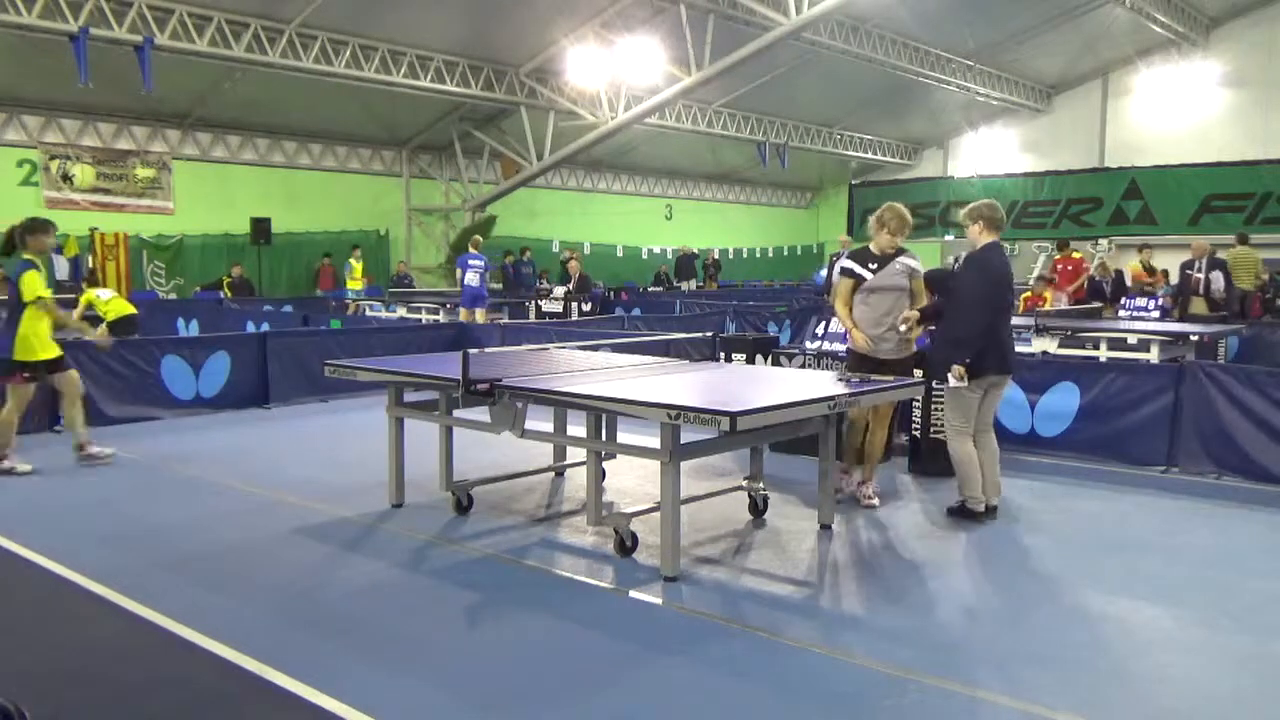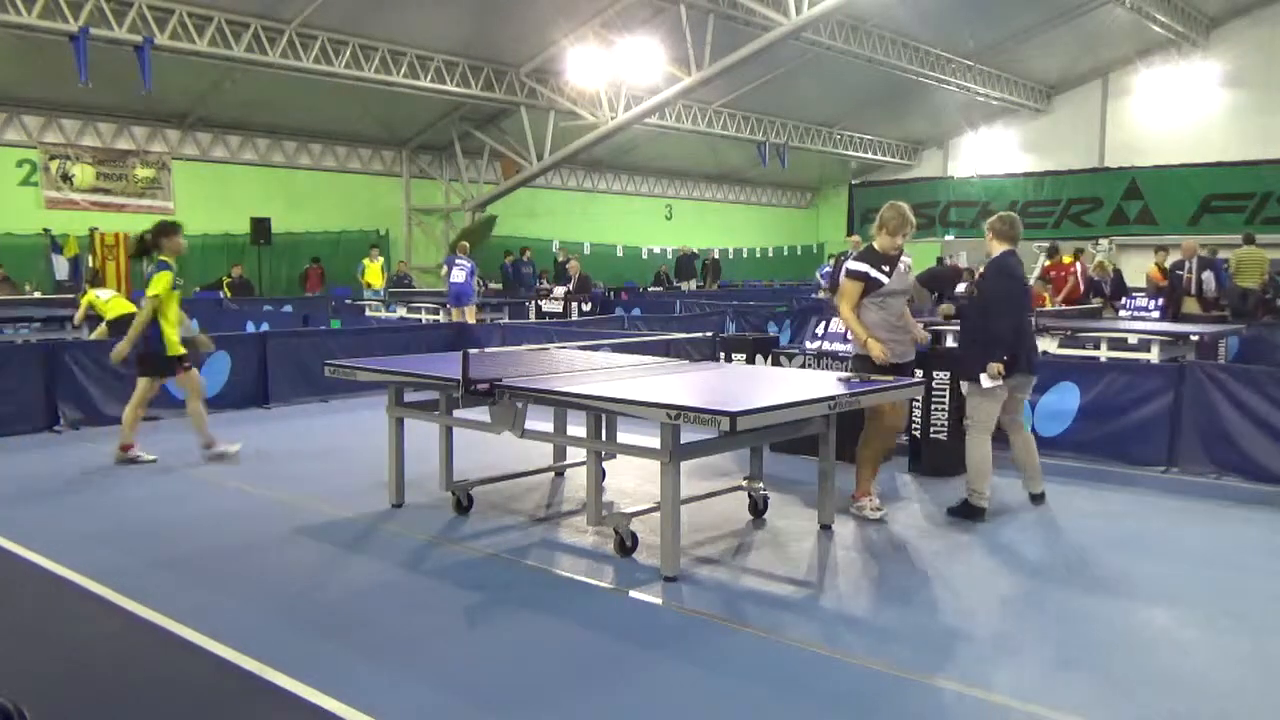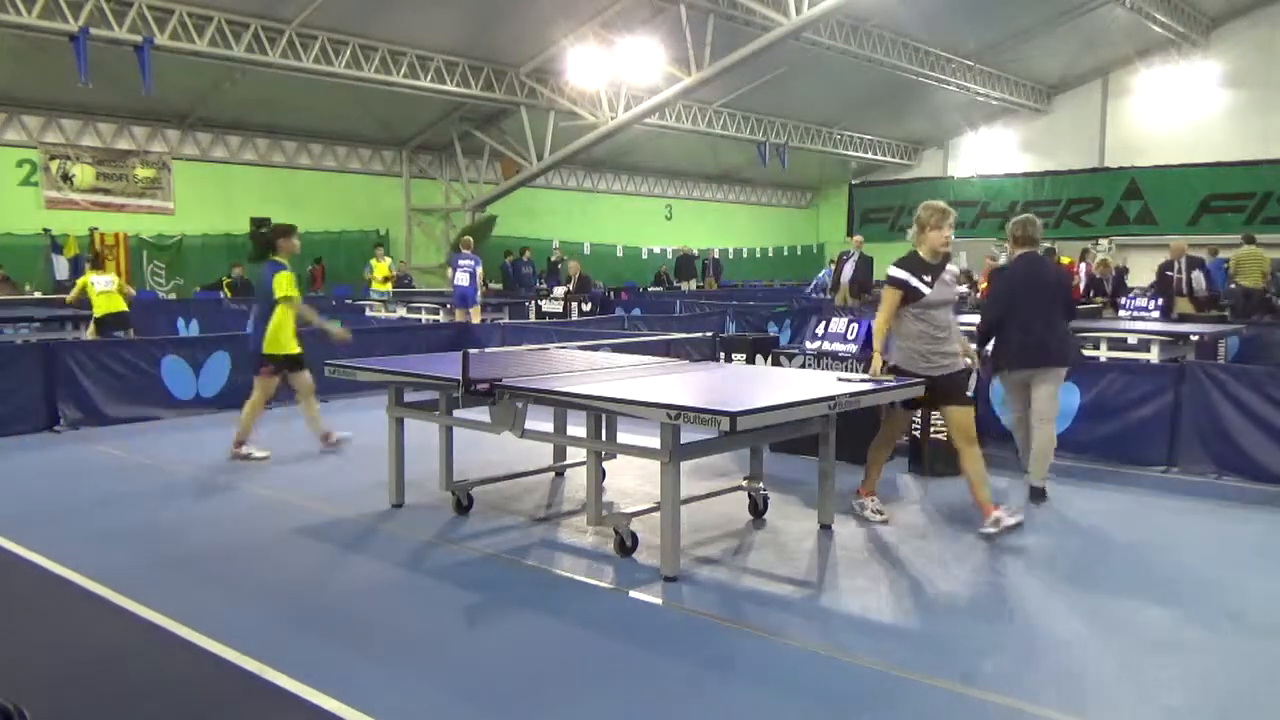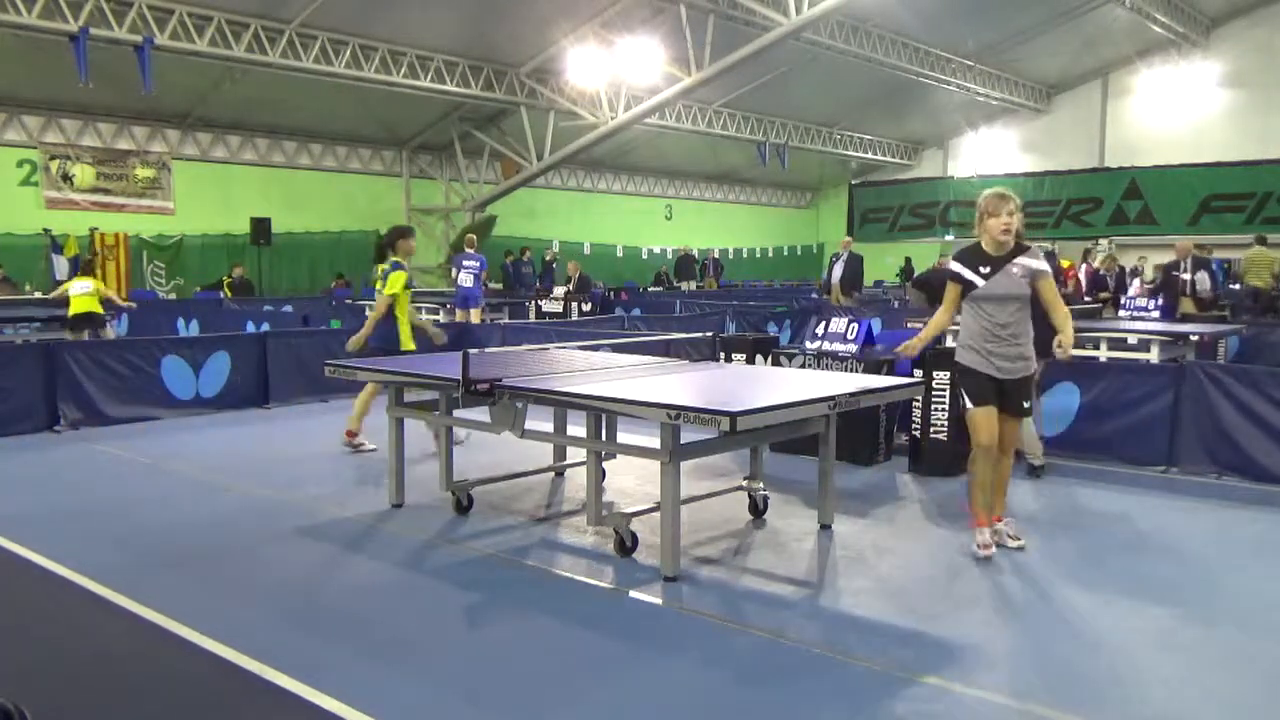
dt=0.5s
person 1, frame 1
left shoulder: (908, 261)
right shoulder: (854, 260)
left elbow: (920, 302)
right elbow: (840, 303)
right wrist: (853, 330)
left hip: (897, 352)
right hip: (863, 351)
left knee: (882, 418)
right knee: (856, 415)
left ankle: (867, 481)
right ankle: (846, 472)
person 1, frame 2
left shoulder: (903, 261)
right shoulder: (861, 262)
right elbow: (845, 309)
left wrist: (914, 328)
right wrist: (868, 341)
left hip: (904, 355)
right hip: (873, 356)
left knee: (897, 425)
right knee: (878, 423)
left ankle: (866, 476)
right ankle: (861, 495)
person 1, frame 3
left shoulder: (950, 267)
right shoulder: (903, 268)
right elbow: (884, 316)
left wrist: (965, 347)
right wrist: (877, 354)
left hip: (950, 365)
right hip: (910, 366)
left knee: (967, 437)
right knee: (892, 432)
left ankle: (989, 513)
right ankle: (865, 494)
person 1, frame 4
left shoulder: (1031, 259)
right shoulder: (963, 260)
left elbow: (1057, 307)
right elbow: (947, 311)
left wrist: (1066, 333)
right wrist: (919, 341)
left hip: (1017, 367)
right hip: (974, 363)
left knee: (1007, 447)
right knee: (984, 444)
left ankle: (997, 518)
right ankle: (980, 524)
person 2, frame 1
left shoulder: (977, 262)
right shoulder: (1001, 263)
left elbow: (972, 315)
left wrist: (962, 359)
right wrist: (922, 313)
left hip: (974, 363)
right hip: (997, 360)
left knee: (959, 434)
right knee: (983, 430)
left ankle: (974, 504)
right ankle: (990, 499)
person 2, frame 2
left shoulder: (998, 268)
right shoulder: (1013, 267)
left elbow: (1001, 315)
left wrist: (996, 357)
right wrist: (958, 313)
left hip: (998, 363)
right hip: (1022, 361)
left knee: (978, 430)
right knee: (1017, 426)
left ankle: (977, 500)
right ankle: (1035, 488)
person 2, frame 3
left shoulder: (1002, 275)
right shoulder: (1057, 273)
left elbow: (991, 317)
right elbow: (1070, 312)
left wrist: (977, 347)
left hip: (1013, 355)
right hip: (1051, 354)
left knee: (1019, 414)
right knee: (1044, 420)
left ankle: (1030, 467)
right ankle: (1038, 482)
person 2, frame 4
right shoulder: (1046, 266)
right elbow: (1060, 304)
left hip: (1013, 343)
right hip: (1042, 339)
left knee: (1020, 399)
right knee: (1031, 391)
left ankle: (1033, 454)
person 3, frame 1
left shoulder: (32, 267)
right shoulder: (28, 271)
right elbow: (52, 310)
right wrist: (89, 331)
left hip: (45, 346)
right hip: (25, 349)
left knee: (74, 389)
left ankle: (83, 447)
person 3, frame 2
left shoulder: (163, 268)
right shoulder: (164, 271)
right elbow: (147, 310)
left wrist: (196, 335)
right wrist: (127, 341)
left hip: (151, 343)
right hip: (164, 344)
left knee: (142, 397)
right knee: (196, 392)
left ankle: (126, 448)
right ankle: (209, 446)
person 3, frame 3
left shoulder: (274, 268)
right shoulder: (281, 272)
right elbow: (300, 308)
right wrist: (331, 328)
left hip: (286, 343)
right hip: (272, 344)
left knee: (306, 388)
right knee: (262, 395)
left ankle: (325, 435)
right ankle: (239, 444)
person 3, frame 4
left shoulder: (392, 268)
right shoulder: (399, 272)
right elbow: (381, 306)
left wrist: (429, 328)
right wrist: (363, 334)
left hip: (385, 339)
right hip: (396, 340)
left knee: (374, 386)
left ankle: (352, 435)
